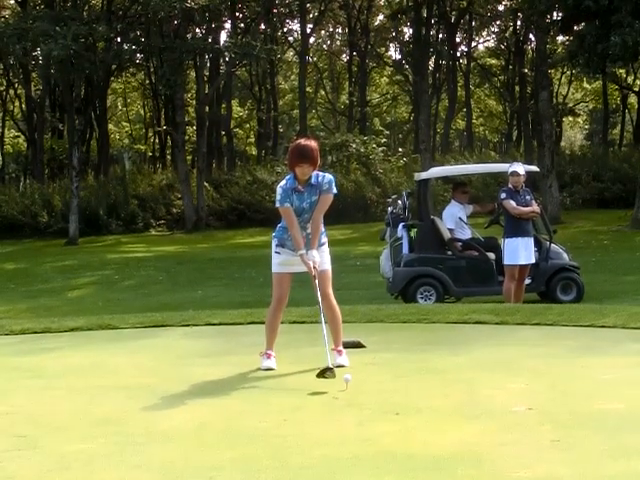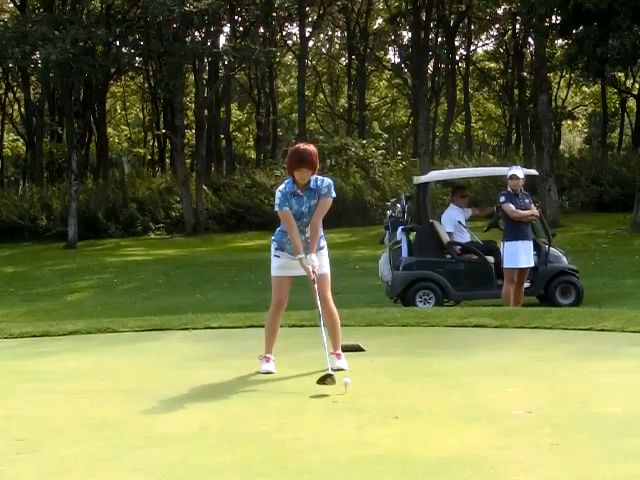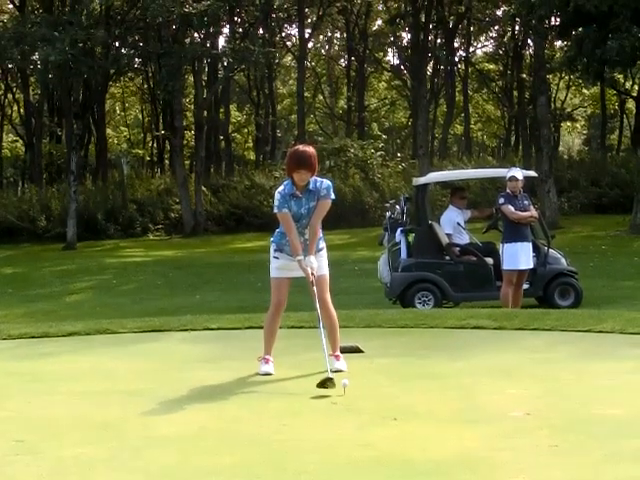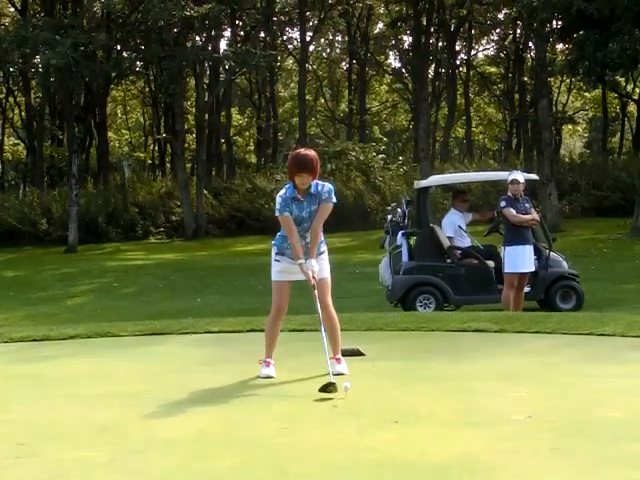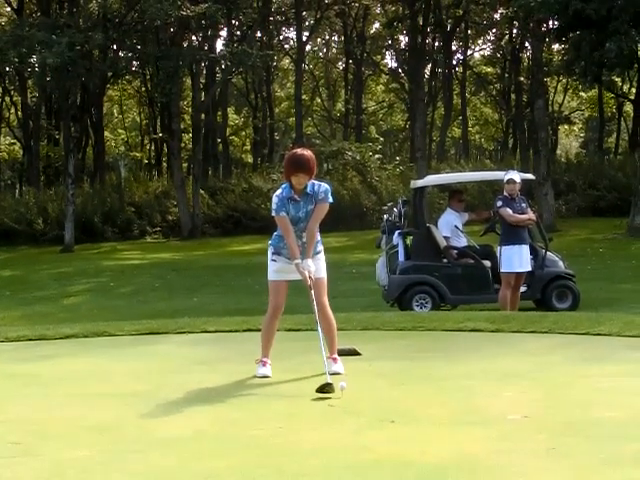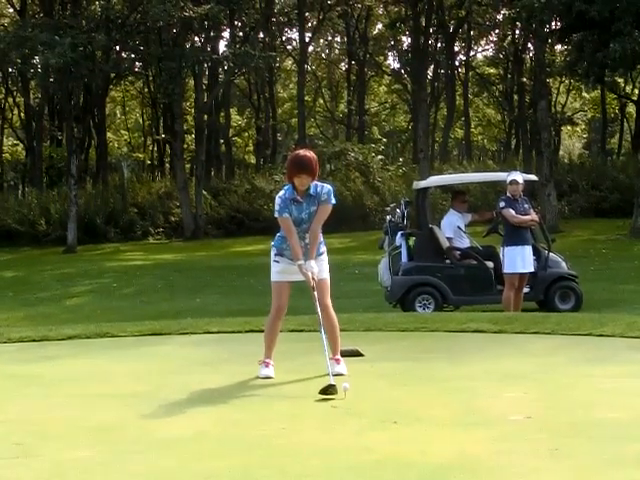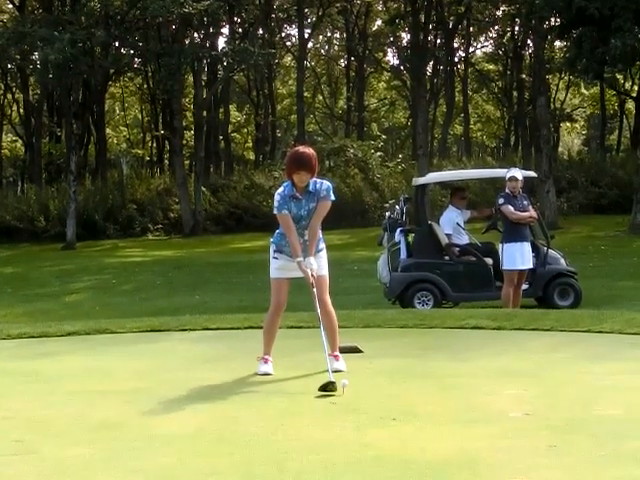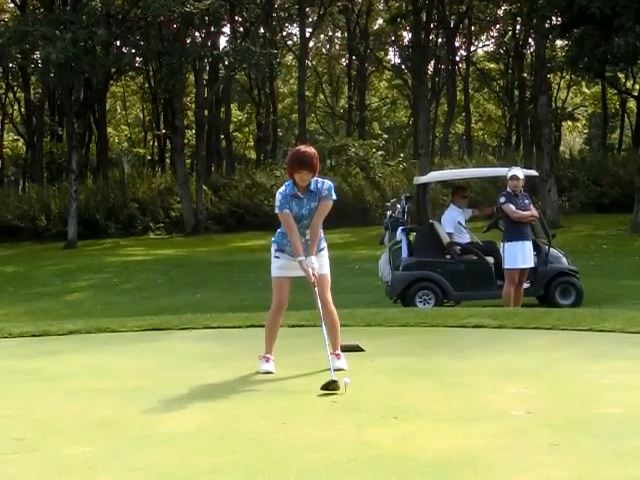
dt=0.3s
person 1, frame 1
left shoulder: (326, 181)
right shoulder: (284, 188)
left elbow: (317, 218)
right elbow: (293, 226)
left wrist: (313, 251)
right wrist: (303, 256)
left hip: (317, 244)
right hip: (286, 246)
left knee: (327, 296)
right knee: (279, 299)
left ankle: (339, 349)
right ankle: (268, 352)
person 1, frame 2
left shoulder: (325, 185)
right shoulder: (283, 192)
left elbow: (316, 222)
right elbow: (292, 229)
left wrist: (311, 255)
right wrist: (302, 259)
left hip: (316, 247)
right hip: (285, 250)
left knee: (325, 299)
right knee: (278, 302)
left ankle: (338, 353)
right ankle: (267, 356)
person 1, frame 3
left shoulder: (324, 187)
right shoulder: (282, 194)
left elbow: (315, 224)
right elbow: (291, 231)
left wrist: (310, 256)
right wrist: (301, 262)
left hip: (315, 249)
right hip: (284, 251)
left knee: (324, 301)
right knee: (277, 304)
left ankle: (336, 354)
right ankle: (266, 357)
person 1, frame 4
left shoulder: (325, 190)
right shoulder: (283, 197)
left elbow: (316, 227)
right elbow: (292, 234)
left wrist: (312, 260)
right wrist: (302, 265)
left hip: (317, 252)
right hip: (286, 254)
left knee: (326, 304)
right knee: (279, 307)
left ankle: (337, 357)
right ankle: (268, 360)
person 1, frame 5
left shoulder: (321, 190)
right shoulder: (279, 197)
left elbow: (312, 227)
right elbow: (288, 234)
left wrist: (307, 260)
right wrist: (298, 264)
left hip: (313, 252)
right hip: (282, 254)
left knee: (322, 304)
right knee: (275, 307)
left ankle: (334, 357)
right ankle: (264, 360)
person 1, frame 6
left shoulder: (324, 192)
right shoulder: (282, 198)
left elbow: (315, 228)
right elbow: (291, 236)
left wrist: (311, 261)
right wrist: (301, 266)
left hip: (316, 253)
right hip: (285, 255)
left knee: (325, 305)
right knee: (278, 308)
left ankle: (336, 358)
right ankle: (267, 361)
person 1, frame 7
left shoulder: (324, 188)
right shoulder: (282, 195)
left elbow: (314, 225)
right elbow: (290, 232)
left wrist: (310, 258)
right wrist: (301, 263)
left hip: (315, 250)
right hip: (284, 252)
left knee: (324, 302)
right knee: (277, 305)
left ankle: (335, 354)
right ankle: (266, 357)
person 1, frame 8
left shoulder: (325, 188)
right shoulder: (283, 194)
left elbow: (316, 224)
right elbow: (292, 232)
left wrist: (311, 257)
right wrist: (302, 262)
left hip: (317, 249)
right hip: (285, 252)
left knee: (325, 300)
right knee: (279, 304)
left ankle: (337, 353)
right ankle: (267, 356)
person 2, frame 1
left shoulder: (527, 192)
right shoulder: (505, 192)
left elbow: (537, 212)
right elbow: (514, 210)
left wrist: (522, 213)
right wrist: (531, 209)
left hip: (528, 238)
right hip: (512, 238)
left knee: (522, 278)
right knee: (511, 277)
person 2, frame 2
left shoulder: (526, 196)
right shoulder: (504, 196)
left elbow: (536, 216)
right elbow: (513, 213)
left wrist: (521, 216)
right wrist: (530, 213)
left hip: (527, 241)
right hip: (511, 242)
left knee: (521, 282)
right knee: (510, 281)
person 2, frame 3
left shoulder: (525, 197)
right shoulder: (503, 197)
left elbow: (535, 217)
right elbow: (513, 214)
left wrist: (520, 217)
right wrist: (529, 214)
left hip: (526, 243)
right hip: (510, 243)
left knee: (520, 284)
right knee: (509, 283)
person 2, frame 4
left shoulder: (526, 200)
right shoulder: (504, 201)
left elbow: (536, 220)
right elbow: (514, 218)
left wrist: (522, 220)
right wrist: (530, 217)
left hip: (527, 246)
right hip: (512, 246)
left knee: (521, 286)
right knee: (510, 286)
person 2, frame 5
left shoulder: (523, 200)
right shoulder: (500, 200)
left elbow: (533, 220)
right elbow: (511, 217)
left wrist: (518, 220)
right wrist: (526, 217)
left hip: (523, 245)
right hip: (508, 246)
left knee: (517, 286)
right knee: (507, 285)
person 2, frame 6
left shoulder: (525, 201)
right shoulder: (503, 201)
left elbow: (535, 220)
right elbow: (514, 218)
left wrist: (521, 221)
right wrist: (529, 218)
left hip: (526, 246)
right hip: (511, 247)
left knee: (520, 287)
right knee: (511, 286)
person 2, frame 7
left shoulder: (524, 197)
right shoulder: (502, 198)
left elbow: (534, 218)
right elbow: (513, 215)
left wrist: (520, 217)
right wrist: (528, 214)
left hip: (525, 243)
right hip: (510, 244)
left knee: (519, 284)
right knee: (510, 283)
person 2, frame 8
left shoulder: (525, 196)
right shoulder: (504, 196)
left elbow: (535, 216)
right elbow: (514, 214)
left wrist: (521, 216)
right wrist: (529, 213)
left hip: (526, 242)
right hip: (511, 242)
left knee: (520, 282)
right knee: (510, 282)
